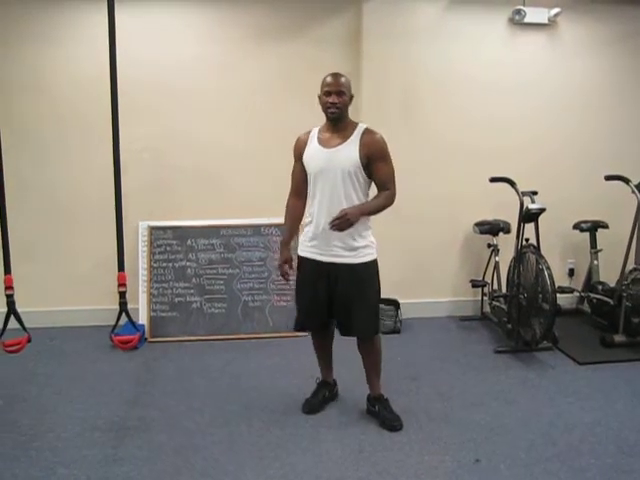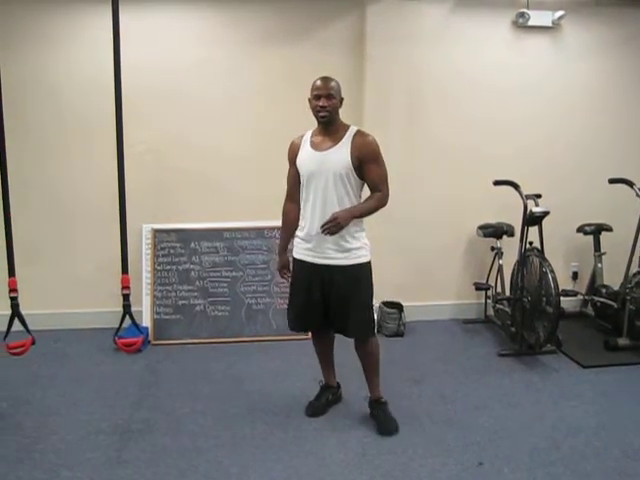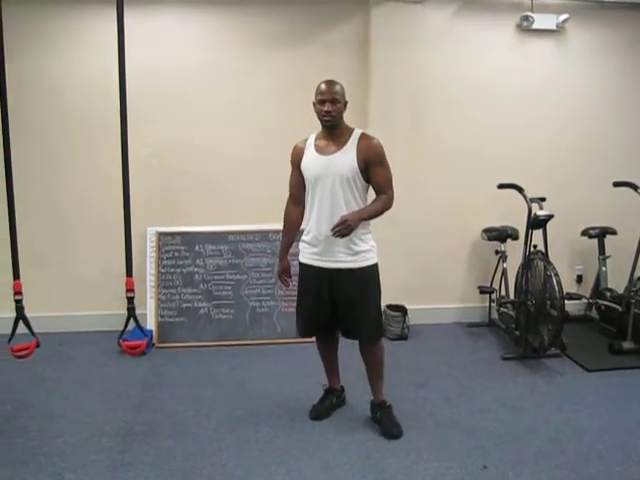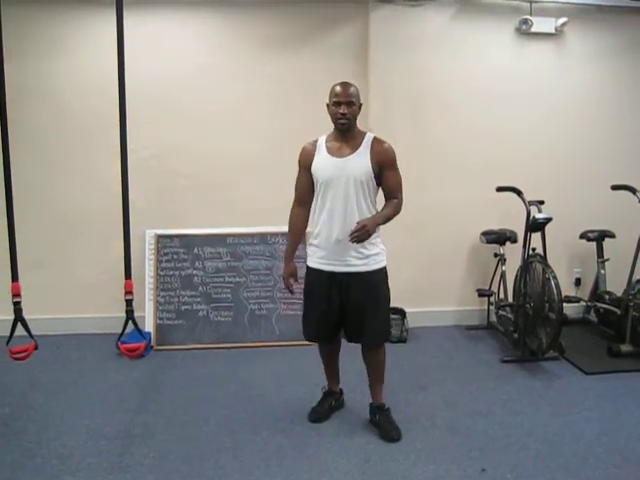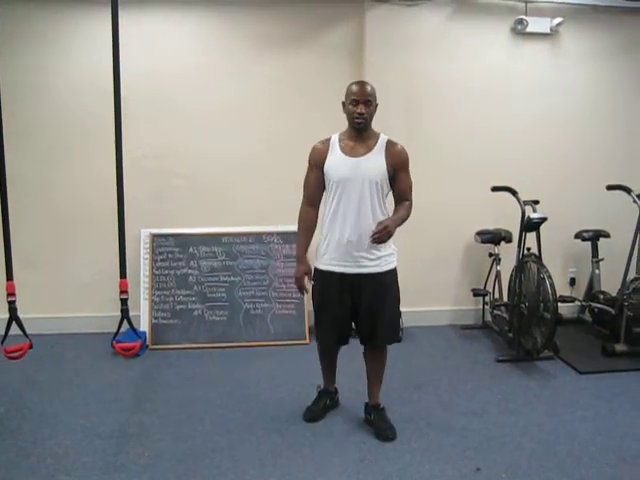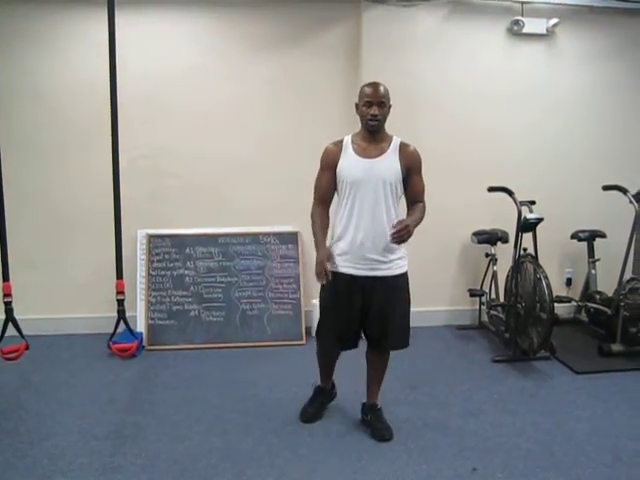
dt=0.3s
person 1, frame 1
left shoulder: (371, 141)
right shoulder: (304, 142)
left elbow: (388, 192)
right elbow: (297, 197)
left wrist: (358, 211)
right wrist: (285, 245)
left hip: (356, 254)
right hip: (312, 253)
left knee: (365, 328)
right knee: (316, 323)
left ankle: (376, 396)
right ankle: (327, 383)
person 1, frame 2
left shoulder: (363, 143)
right shoulder: (298, 146)
left elbow: (382, 194)
right elbow: (292, 200)
left wrist: (349, 213)
right wrist: (283, 249)
left hip: (350, 256)
right hip: (308, 255)
left knee: (362, 330)
right knee: (317, 325)
left ankle: (377, 399)
right ankle: (330, 386)
person 1, frame 3
left shoulder: (368, 146)
right shoulder: (301, 150)
left elbow: (386, 196)
right elbow: (295, 204)
left wrist: (358, 216)
right wrist: (284, 253)
left hip: (357, 259)
right hip: (314, 259)
left knee: (368, 333)
right knee: (322, 328)
left ankle: (380, 402)
right ankle: (334, 389)
person 1, frame 4
left shoulder: (380, 150)
right shoulder: (311, 152)
left elbow: (395, 199)
right elbow: (301, 206)
left wrist: (375, 220)
right wrist: (289, 257)
left hip: (367, 263)
right hip: (322, 262)
left knee: (373, 336)
right knee: (324, 333)
left ankle: (378, 406)
right ankle: (333, 392)
person 1, frame 5
left shoulder: (394, 152)
right shoulder: (322, 150)
left elbow: (405, 200)
right elbow: (310, 206)
left wrist: (394, 221)
right wrist: (301, 257)
left hip: (378, 265)
right hip: (331, 263)
left knee: (377, 338)
right knee: (328, 335)
left ankle: (374, 405)
right ankle: (328, 391)
person 1, frame 6
left shoulder: (407, 154)
right shoulder: (335, 152)
left elbow: (418, 202)
right elbow: (320, 205)
left wrist: (412, 222)
right wrist: (321, 246)
left hip: (389, 267)
right hip: (342, 265)
left knee: (381, 341)
right knee: (330, 338)
left ankle: (371, 406)
right ankle: (324, 388)
